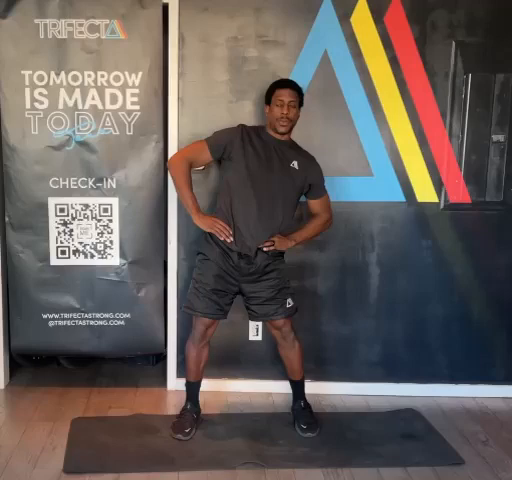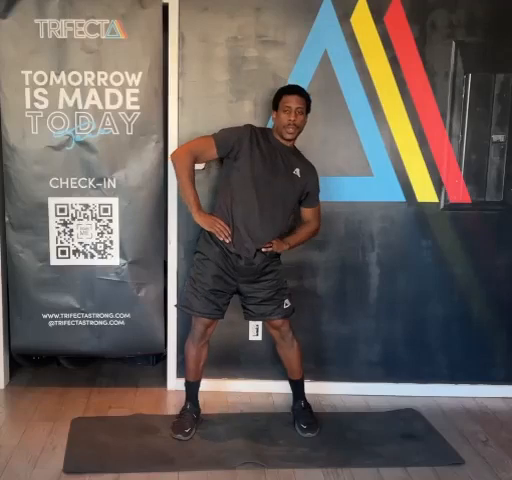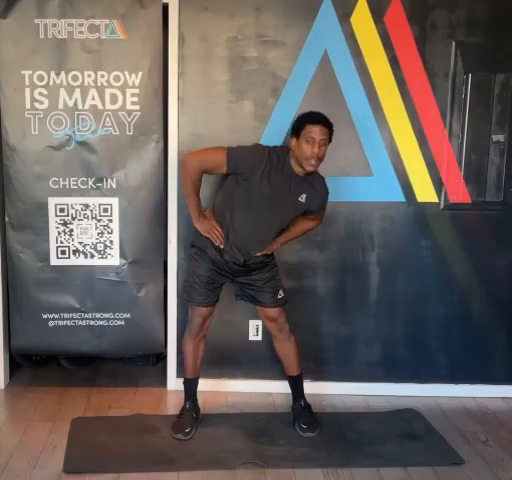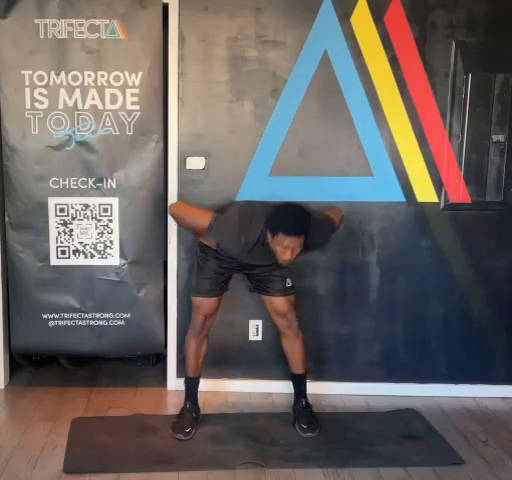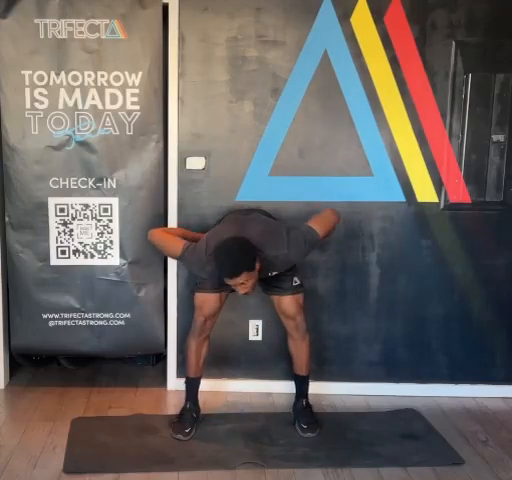
dt=0.4s
person 1, frame 1
left shoulder: (306, 164)
right shoulder: (237, 138)
left elbow: (324, 215)
right elbow: (179, 161)
left wrist: (292, 240)
right wrist: (197, 215)
left hip: (267, 264)
right hip: (220, 256)
left knee: (284, 331)
right knee: (202, 330)
left ankle: (300, 403)
right ankle: (191, 406)
person 1, frame 2
left shoulder: (306, 171)
right shoulder: (244, 138)
left elbow: (311, 222)
right elbow: (182, 155)
left wrist: (285, 242)
right wrist: (198, 213)
left hip: (264, 264)
right hip: (217, 255)
left knee: (282, 331)
right knee: (201, 330)
left ankle: (300, 403)
right ankle: (191, 406)
person 1, frame 3
left shoulder: (317, 189)
right shoulder: (258, 158)
left elbow: (312, 219)
right elbow: (192, 161)
left wrist: (277, 241)
right wrist: (197, 216)
left hip: (258, 259)
right hip: (211, 251)
left knee: (279, 325)
right knee: (198, 324)
left ankle: (300, 402)
right ankle: (190, 405)
person 1, frame 4
left shoulder: (315, 233)
right shoulder: (236, 231)
left elbow: (335, 213)
right elbow: (177, 209)
right wrist: (203, 235)
left hip: (262, 260)
right hip: (219, 252)
left knee: (288, 320)
right knee: (201, 320)
left ankle: (301, 403)
right ankle: (190, 405)
person 1, frame 5
left shoulder: (285, 249)
right shoulder: (204, 261)
left elbow: (331, 214)
right elbow: (155, 235)
right wrist: (198, 239)
left hip: (275, 258)
left knee: (295, 321)
right knee: (203, 321)
left ankle: (302, 402)
right ankle: (190, 405)
